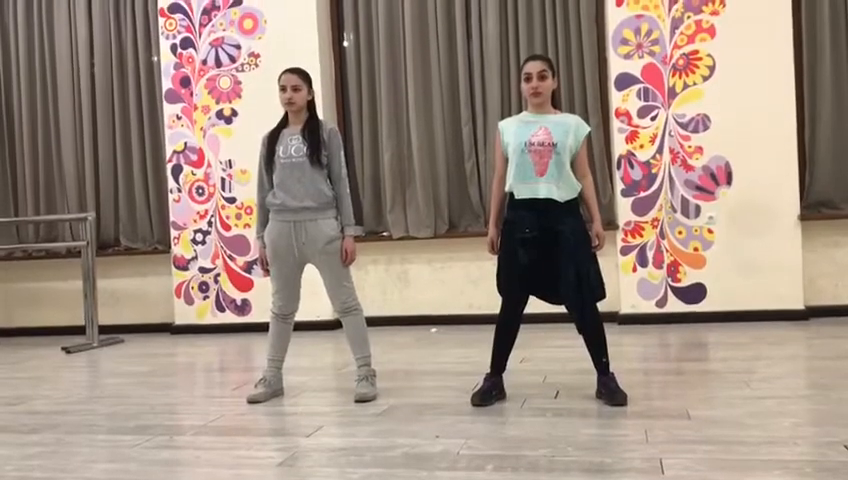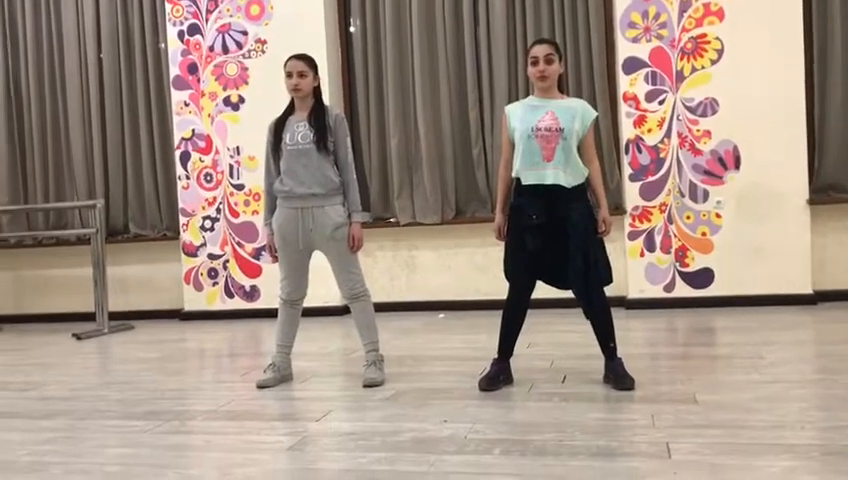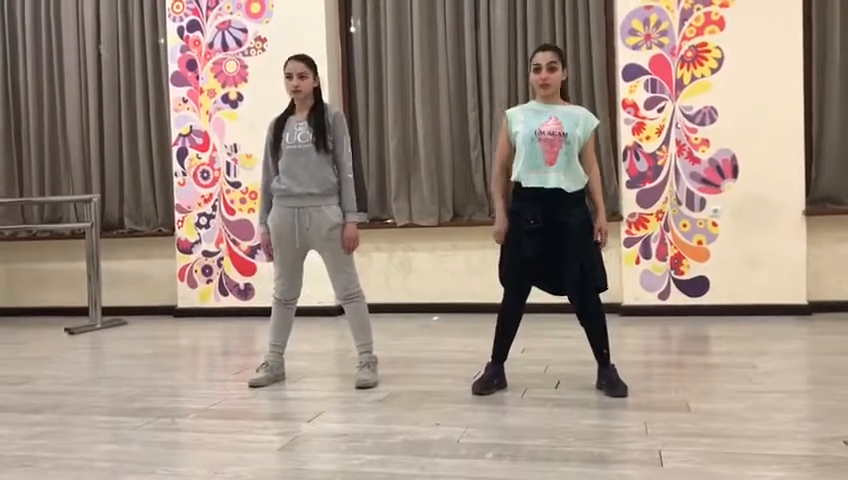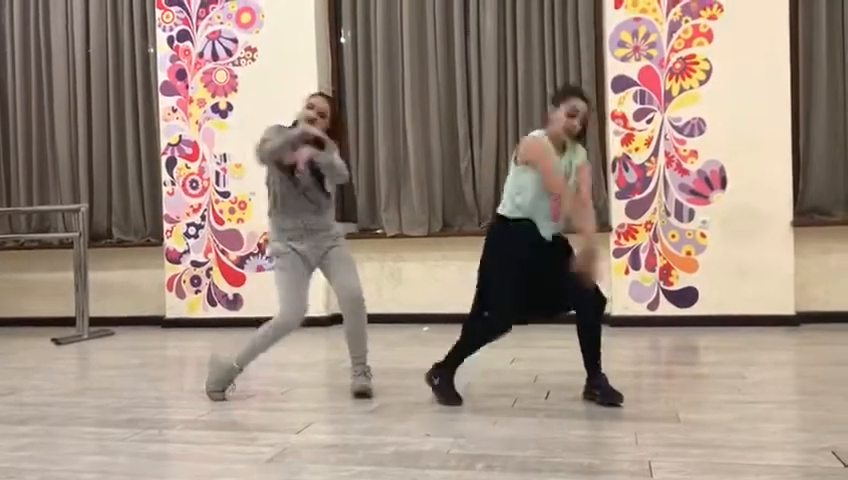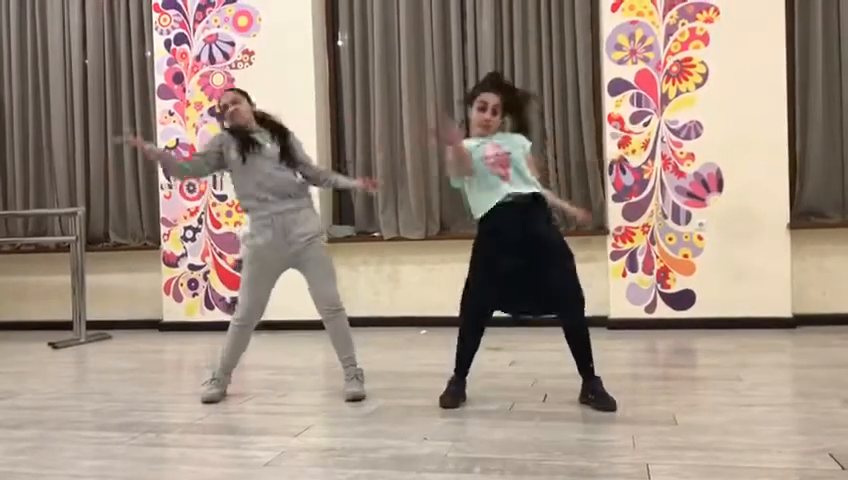
dt=1s
person 1, frame 1
left shoulder: (573, 125)
right shoulder: (507, 127)
left elbow: (584, 176)
right elbow: (500, 180)
left wrist: (596, 220)
right wrist: (493, 224)
left hip: (564, 216)
right hip: (521, 217)
left knee: (583, 301)
right knee: (512, 302)
left ankle: (605, 377)
right ankle: (494, 379)
person 1, frame 2
left shoulder: (579, 110)
right shoulder: (513, 113)
left elbow: (591, 162)
right elbow: (506, 165)
left wrist: (603, 206)
right wrist: (500, 210)
left hip: (571, 202)
right hip: (529, 203)
left knee: (590, 286)
right knee: (519, 287)
left ankle: (612, 362)
right ankle: (501, 364)
person 1, frame 3
left shoulder: (582, 117)
right shoulder: (515, 117)
left elbow: (591, 169)
right elbow: (500, 169)
left wrist: (601, 214)
right wrist: (500, 213)
left hip: (570, 207)
right hip: (527, 207)
left knee: (585, 293)
right knee: (515, 292)
left ankle: (606, 369)
right ankle: (495, 368)
person 1, frame 4
left shoulder: (579, 156)
right shoulder: (535, 144)
left elbow: (585, 203)
right elbow: (560, 191)
left wrist: (589, 244)
right wrist: (585, 235)
left hip: (546, 241)
right hip: (512, 236)
left knee: (589, 300)
right knee: (500, 316)
left ankle: (595, 380)
right ankle: (443, 373)
person 1, frame 5
left shoulder: (517, 142)
right shoulder: (463, 147)
right elbow: (460, 168)
left wrist: (568, 208)
right wrist: (454, 146)
left hip: (535, 220)
right hip: (496, 227)
left knee: (570, 303)
right knee: (475, 309)
left ankle: (590, 383)
right ankle: (458, 381)
person 2, frame 1
left shoulder: (326, 133)
right shoulder: (271, 139)
left elbow: (341, 183)
right elbow: (264, 191)
left wrist: (349, 231)
right wrist: (261, 238)
left hip: (321, 225)
right hip: (281, 229)
left knee: (346, 302)
right knee: (282, 307)
left ankle: (365, 373)
right ankle: (272, 376)
person 2, frame 2
left shoulder: (332, 119)
right shoulder: (278, 127)
left elbow: (347, 169)
right elbow: (271, 177)
left wrist: (356, 217)
right wrist: (269, 225)
left hip: (328, 212)
right hip: (289, 215)
left knee: (354, 287)
right knee: (290, 293)
left ankle: (373, 358)
right ankle: (281, 362)
person 2, frame 3
left shoulder: (332, 117)
right shoulder: (278, 126)
left elbow: (347, 169)
right elbow: (268, 177)
left wrist: (352, 217)
right wrist: (264, 223)
left hip: (325, 213)
right hip: (285, 215)
left knee: (348, 289)
right knee: (284, 292)
left ankle: (367, 360)
right ankle: (274, 362)
person 2, frame 4
left shoulder: (326, 148)
right shoulder: (278, 134)
left elbow: (341, 175)
right elbow: (264, 155)
left wrist: (315, 154)
right wrist: (303, 131)
left hip: (327, 238)
right hip: (288, 242)
left knee: (353, 298)
right knee: (291, 315)
left ankle: (360, 371)
right ankle: (228, 368)
person 2, frame 5
left shoulder: (282, 135)
right shoulder: (224, 142)
left elbow: (312, 172)
right elbow: (187, 169)
left wrist: (352, 183)
right wrist: (150, 149)
left hip: (303, 226)
right hip: (264, 235)
left knee: (330, 303)
right knee: (246, 313)
left ankle: (352, 374)
right ankle: (220, 377)
